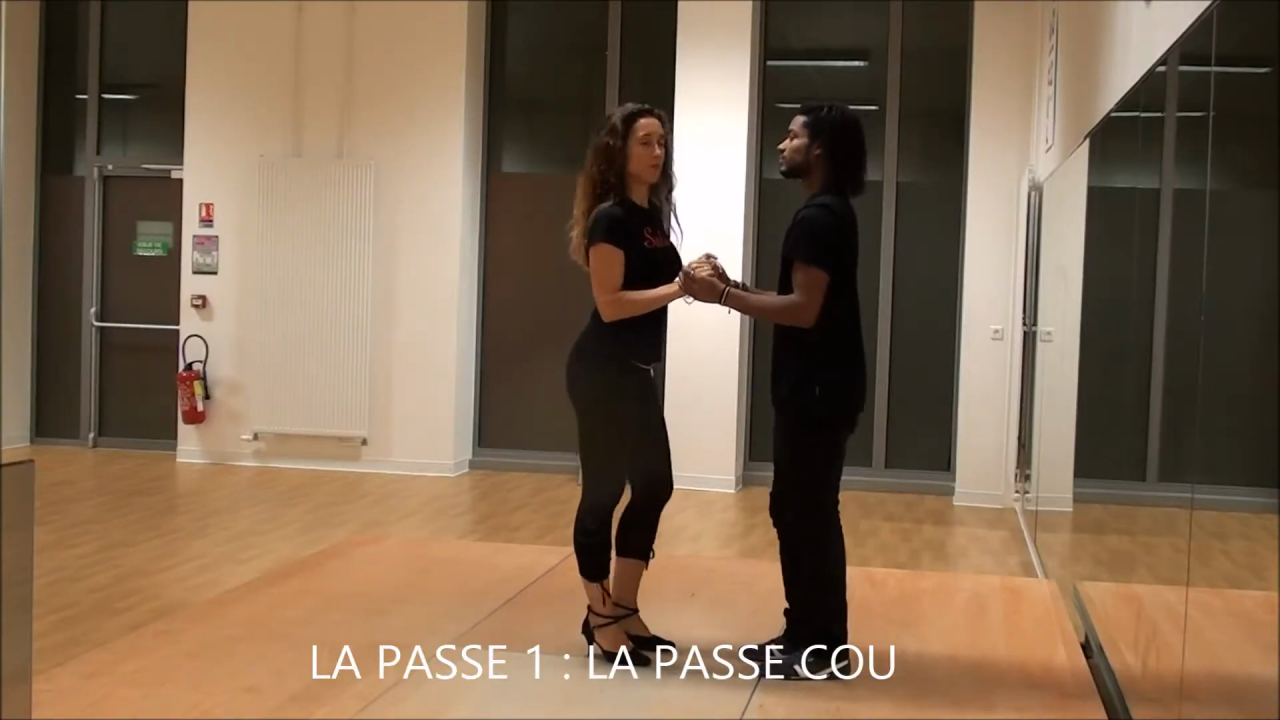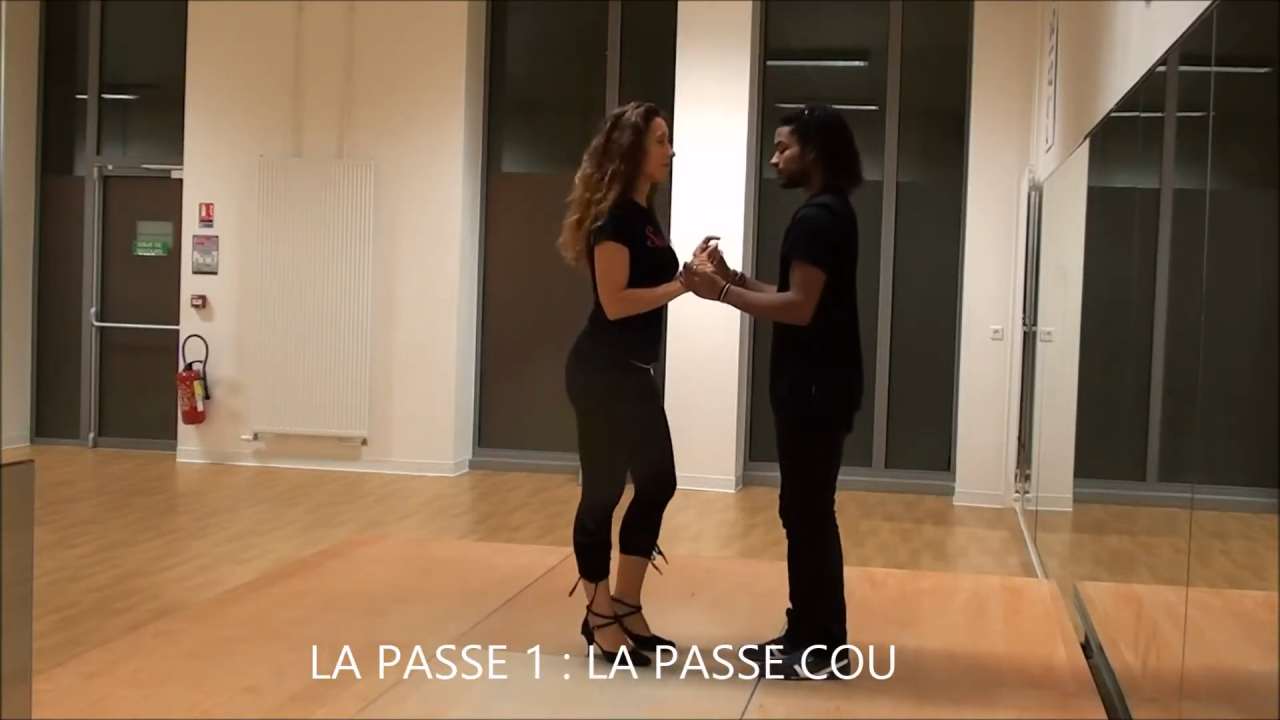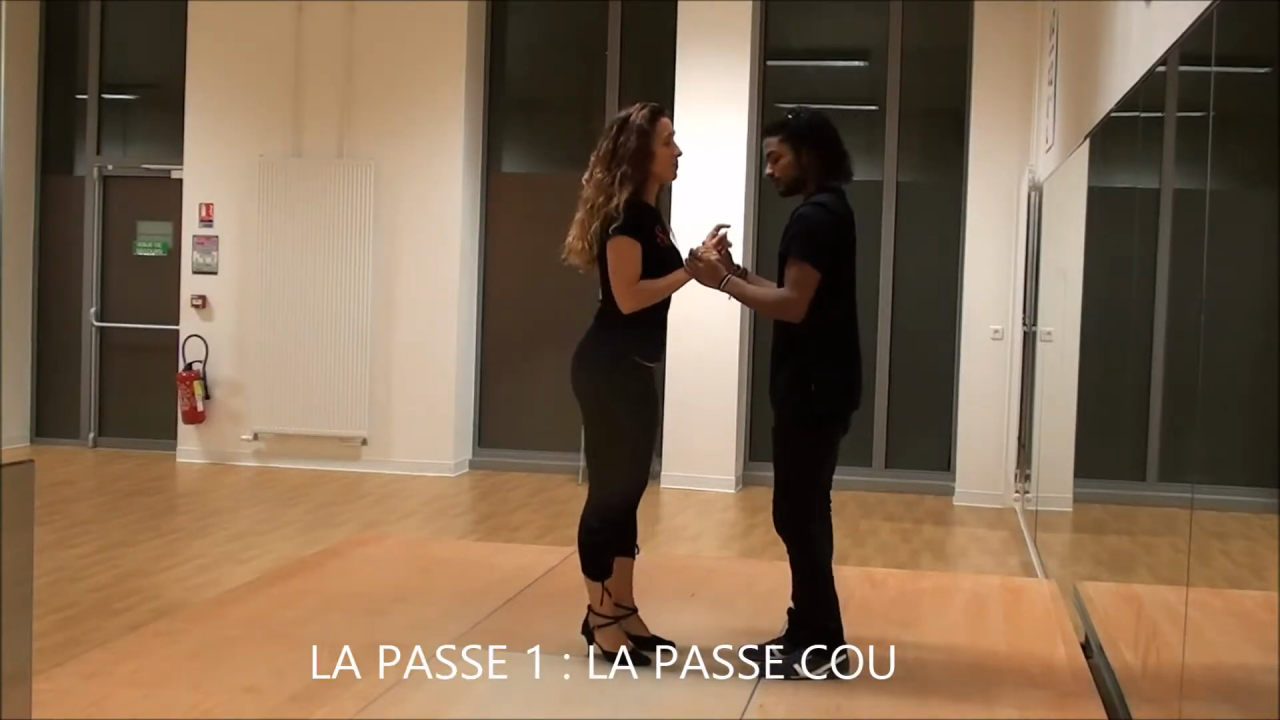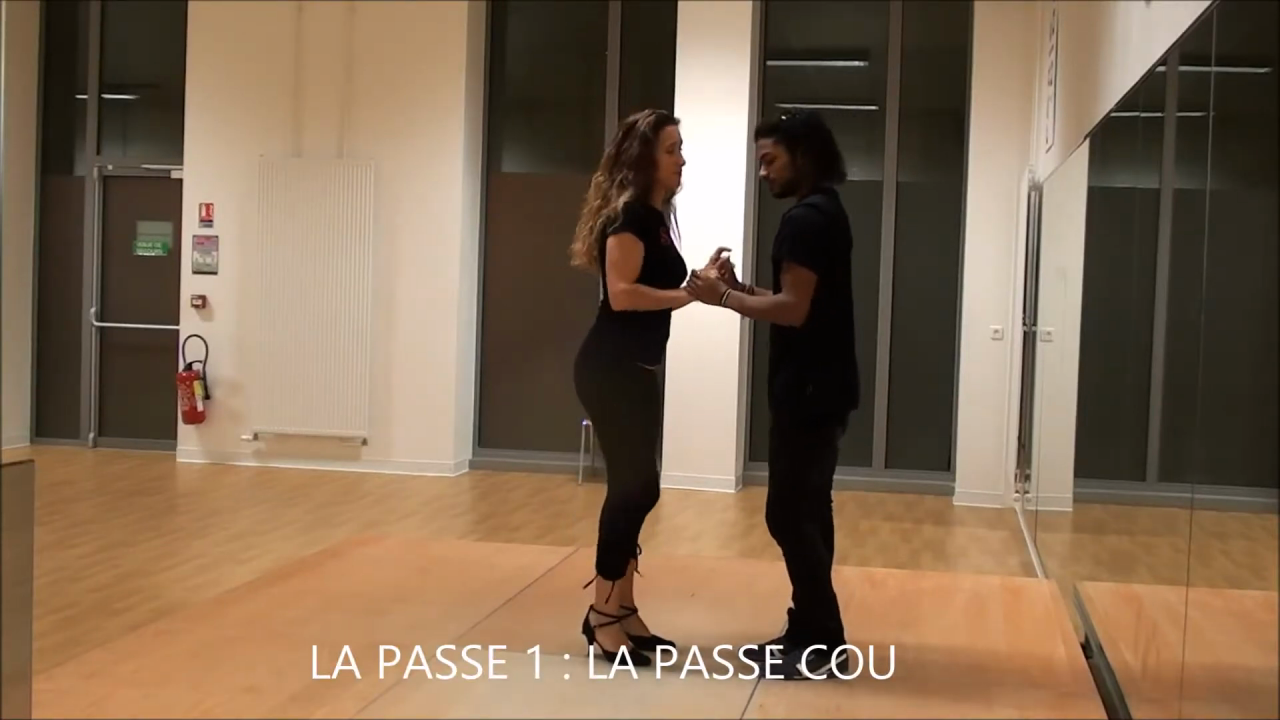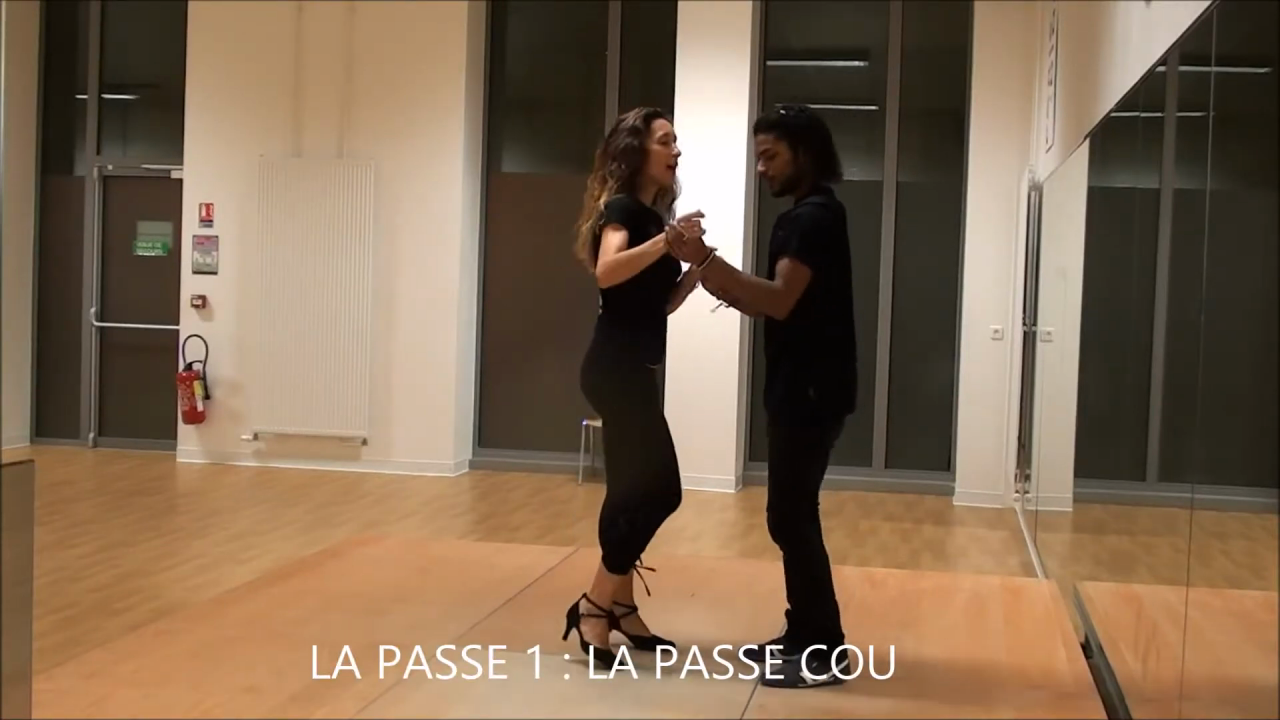
dt=0.3s
person 1, frame 1
left shoulder: (819, 218)
right shoulder: (828, 214)
left elbow: (803, 310)
left wrist: (721, 296)
right wrist: (733, 286)
left hip: (819, 392)
right hip: (808, 389)
left knee: (813, 515)
right knee: (790, 510)
left ankle: (825, 647)
right ankle: (802, 633)
person 1, frame 2
left shoulder: (818, 217)
right shoulder: (827, 214)
left elbow: (800, 308)
left wrist: (720, 292)
right wrist: (734, 277)
left hip: (816, 389)
right hip: (809, 387)
left knee: (810, 515)
right knee: (799, 513)
left ankle: (825, 646)
right ankle: (804, 633)
person 1, frame 3
left shoulder: (813, 216)
right shoulder: (830, 212)
left elbow: (792, 306)
left wrist: (721, 281)
right wrist: (734, 271)
left hip: (813, 388)
right hip: (819, 385)
left knee: (796, 514)
right knee: (806, 511)
left ankle: (823, 644)
right ankle: (806, 633)
person 1, frame 4
left shoulder: (805, 218)
right shoulder: (824, 213)
left elbow: (792, 310)
left wrist: (720, 296)
right wrist: (737, 287)
left hip: (808, 387)
right hip: (819, 385)
left knee: (788, 513)
right knee: (807, 510)
left ankle: (824, 642)
right ankle: (808, 632)
person 1, frame 5
left shoulder: (816, 216)
right shoulder: (801, 217)
left elbow: (780, 300)
right elbow: (768, 303)
left wrist: (706, 262)
right wrist: (710, 269)
left hip: (813, 391)
right hip: (796, 388)
left knee: (791, 515)
right knee: (792, 512)
left ankle: (826, 649)
right ankle: (803, 633)
person 2, frame 1
left shoulder: (654, 214)
right shoulder: (611, 217)
right elbow: (610, 303)
right wrist: (679, 288)
left hip: (634, 371)
right hip: (602, 370)
left knee: (655, 486)
right knee: (603, 490)
left ankle: (622, 607)
right ankle: (600, 617)
person 2, frame 2
left shoulder: (645, 214)
right shoulder: (614, 217)
right elbow: (614, 302)
right wrist: (683, 284)
left hip: (634, 371)
right hip: (602, 371)
left knee: (657, 483)
right knee: (604, 489)
left ankle: (625, 604)
right ankle: (599, 615)
person 2, frame 3
left shoulder: (648, 214)
right shoulder: (625, 213)
right elbow: (628, 297)
right wrist: (692, 270)
left hip: (634, 368)
right hip: (607, 368)
left knee: (630, 487)
right knee: (609, 489)
left ankle: (622, 609)
right ankle: (600, 617)
person 2, frame 4
left shoulder: (654, 217)
right shoulder: (629, 213)
right elbow: (621, 294)
right wrist: (690, 293)
left hip: (634, 370)
right hip: (610, 369)
left knee: (633, 488)
right knee: (637, 488)
left ankle: (622, 610)
right ankle: (602, 614)
person 2, frame 5
left shoulder: (652, 213)
right shoulder: (623, 208)
right elbow: (607, 271)
left wrist: (695, 269)
right wrist: (668, 241)
left hip: (633, 367)
right hip: (616, 368)
left knee: (633, 488)
right knee: (658, 488)
left ankle: (619, 604)
right ankle: (593, 603)
